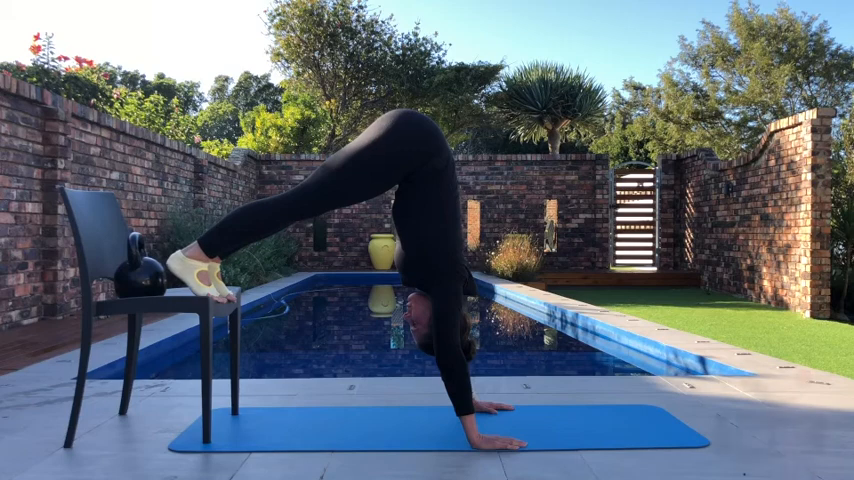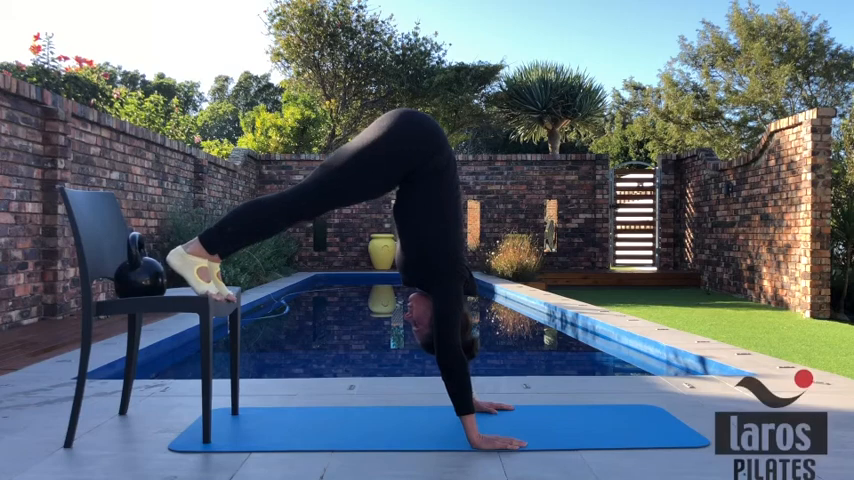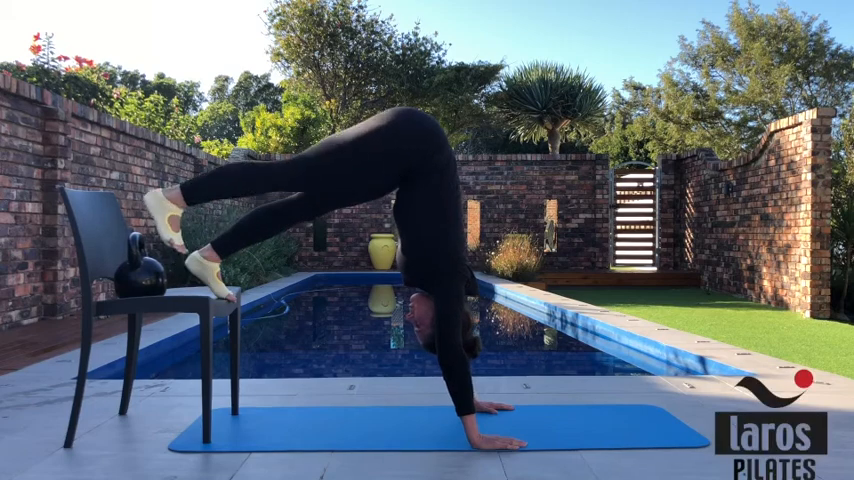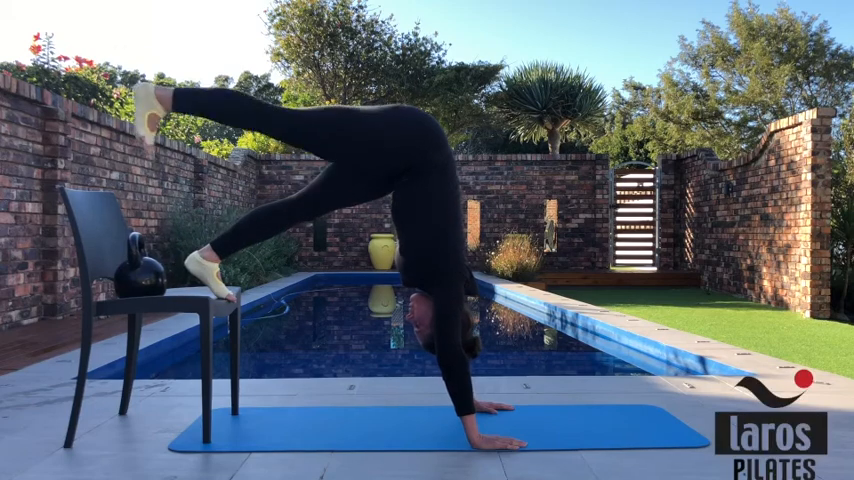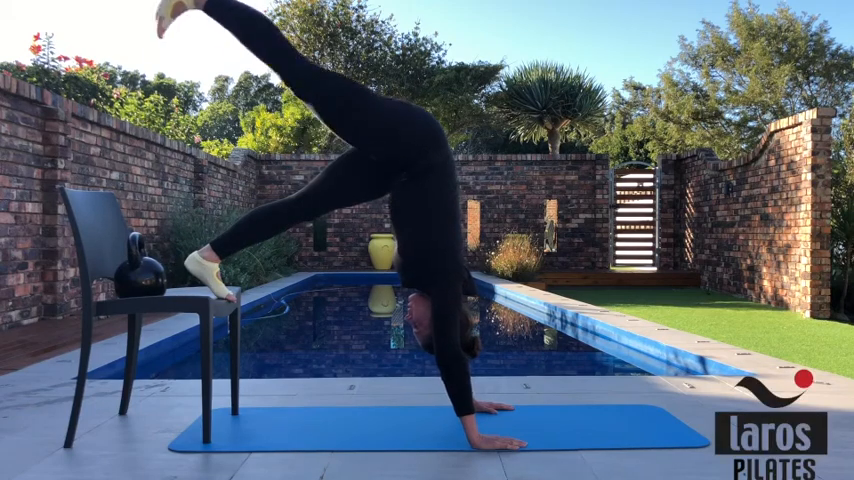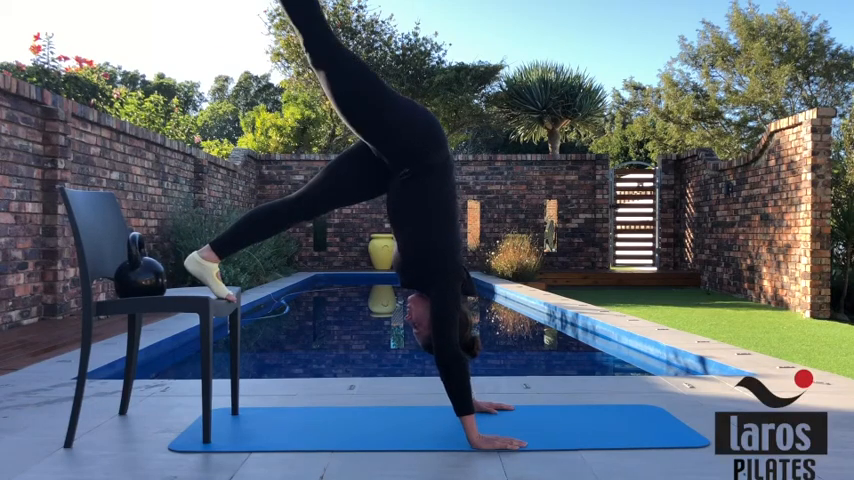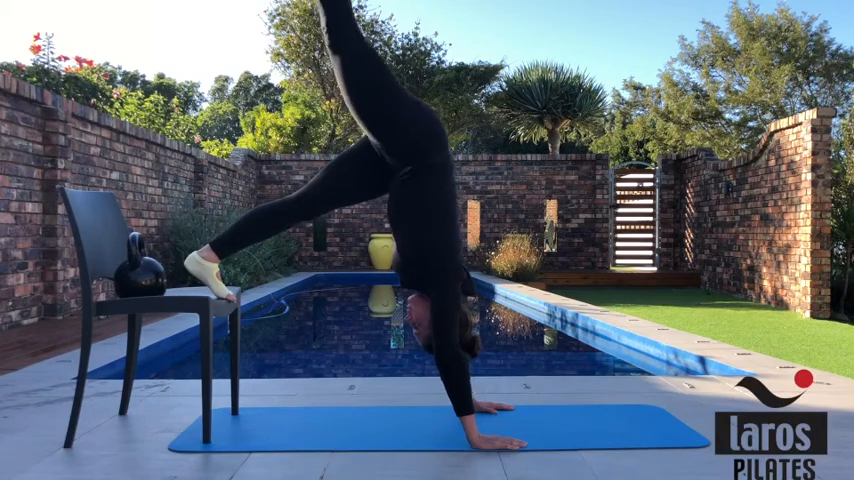
dt=0.4s
person 1, frame 1
left shoulder: (443, 277)
right shoulder: (442, 281)
left elbow: (449, 349)
right elbow: (448, 353)
left wrist: (470, 401)
left hip: (412, 146)
right hip: (410, 141)
left knee: (307, 200)
right knee: (303, 199)
left ankle: (210, 258)
right ankle: (196, 255)
person 1, frame 2
left shoulder: (442, 277)
right shoulder: (443, 281)
left elbow: (449, 350)
right elbow: (448, 352)
left wrist: (471, 401)
left hip: (412, 146)
right hip: (411, 141)
left knee: (307, 202)
right knee: (304, 198)
left ankle: (211, 256)
right ankle: (195, 251)
person 1, frame 3
left shoulder: (444, 277)
right shoulder: (445, 280)
left elbow: (451, 348)
right elbow: (450, 351)
left wrist: (471, 401)
right wrist: (475, 435)
left hip: (412, 151)
right hip: (409, 141)
left knee: (303, 204)
right knee: (289, 174)
left ankle: (209, 256)
right ankle: (174, 197)
person 1, frame 4
left shoulder: (444, 279)
right shoulder: (443, 281)
left elbow: (450, 348)
right elbow: (450, 351)
left wrist: (470, 402)
right wrist: (474, 435)
left hip: (404, 154)
right hip: (404, 139)
left knee: (302, 206)
right knee: (280, 122)
left ankle: (209, 257)
right ankle: (166, 98)
person 1, frame 5
left shoulder: (442, 281)
right shoulder: (442, 284)
left elbow: (448, 350)
right elbow: (447, 351)
left wrist: (471, 403)
right wrist: (473, 433)
left hip: (400, 157)
right hip: (403, 143)
left knee: (301, 205)
right knee: (299, 75)
left ankle: (208, 256)
person 1, frame 6
left shoulder: (441, 280)
right shoulder: (441, 282)
left elbow: (448, 349)
right elbow: (448, 351)
left wrist: (472, 402)
right wrist: (474, 434)
left hip: (399, 155)
right hip: (405, 145)
left knee: (302, 204)
right knee: (323, 49)
left ankle: (208, 257)
person 1, frame 7
left shoulder: (440, 278)
right shoulder: (441, 281)
left elbow: (449, 348)
right elbow: (448, 350)
left wrist: (471, 401)
right wrist: (474, 434)
left hip: (401, 153)
right hip: (406, 143)
left knee: (303, 204)
right knee: (343, 39)
left ankle: (208, 257)
